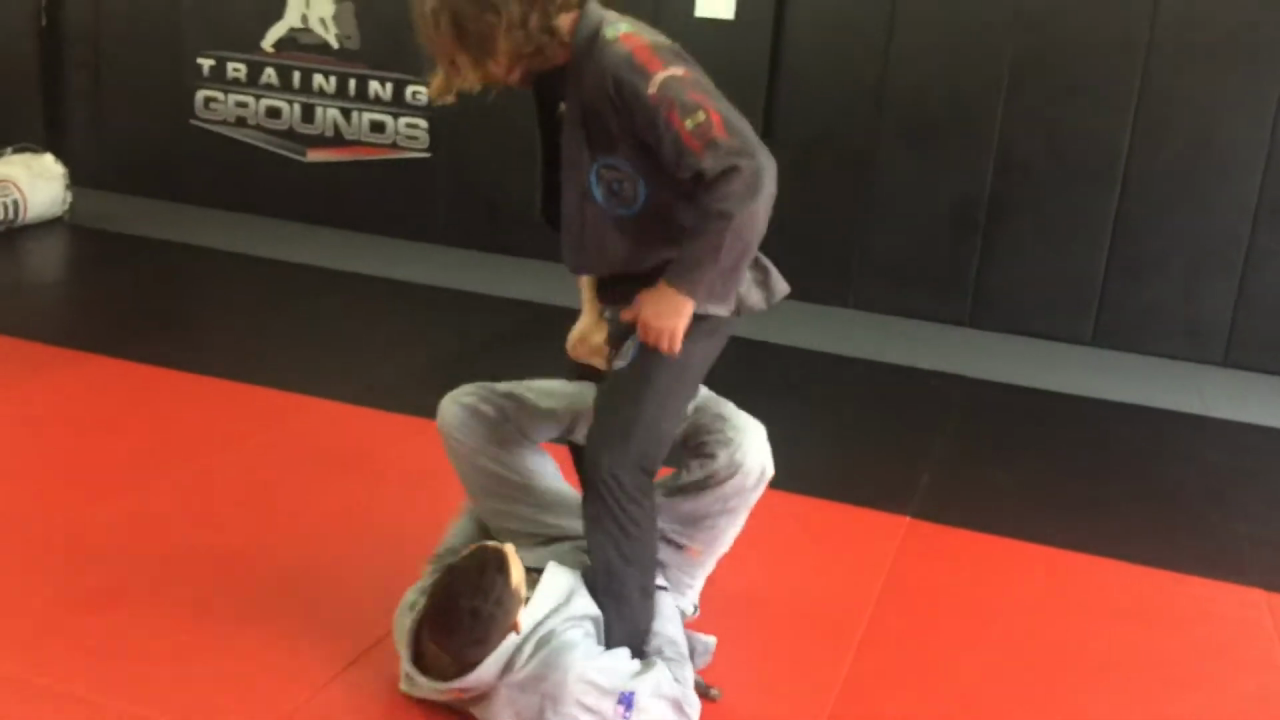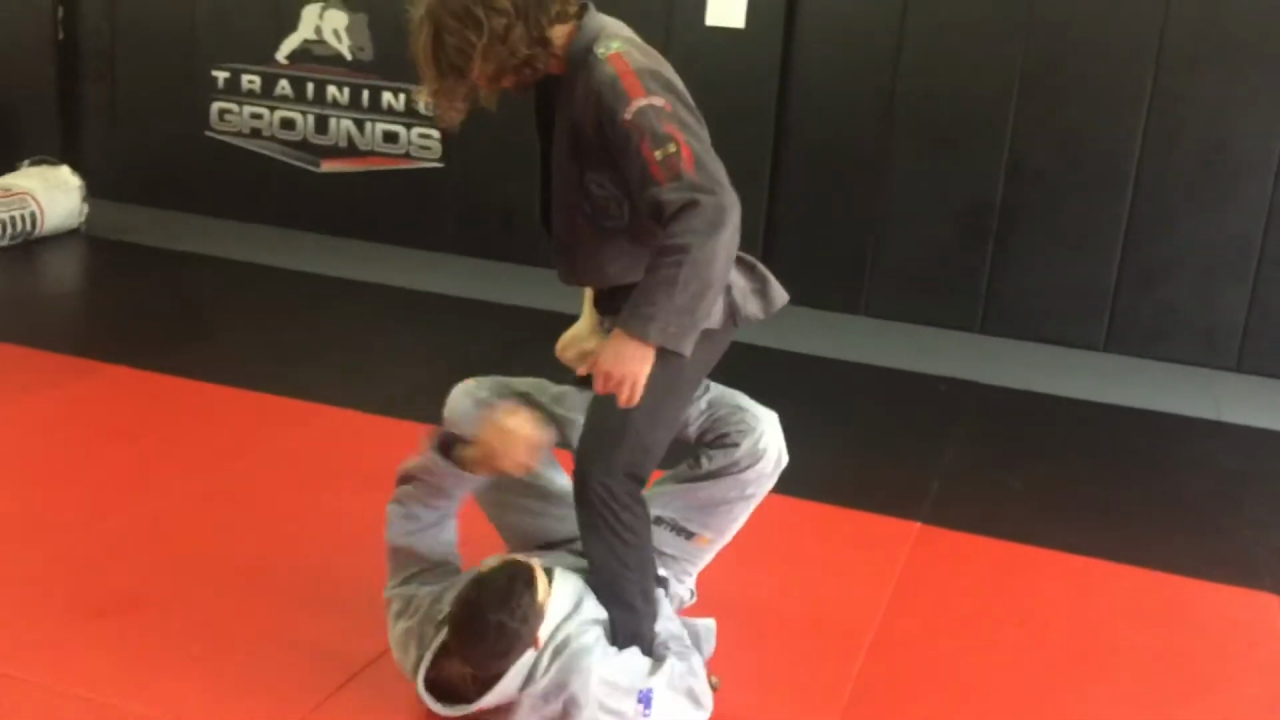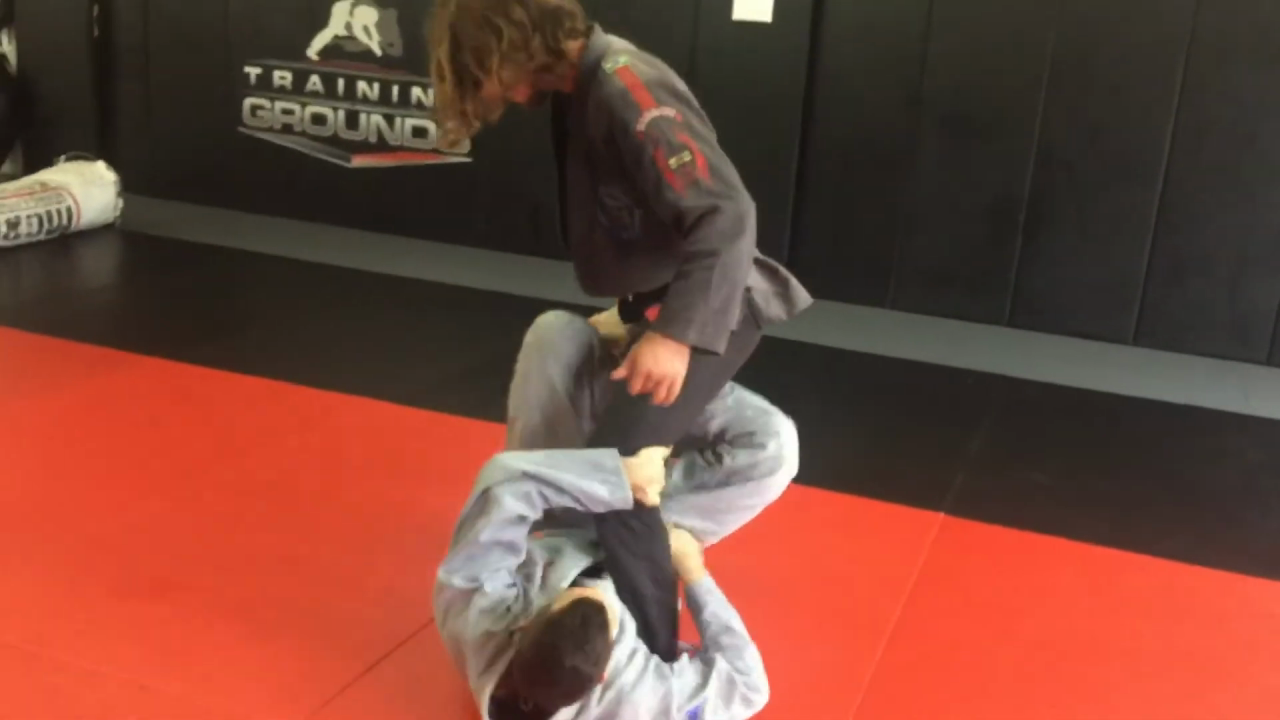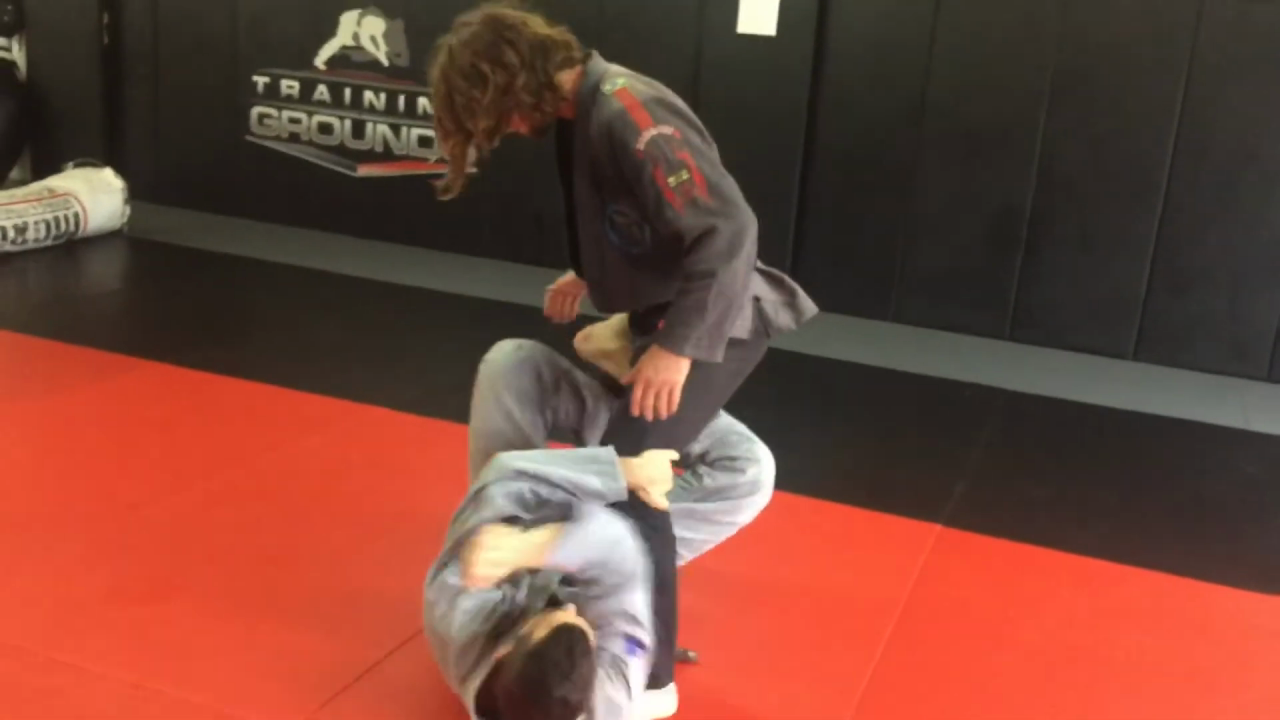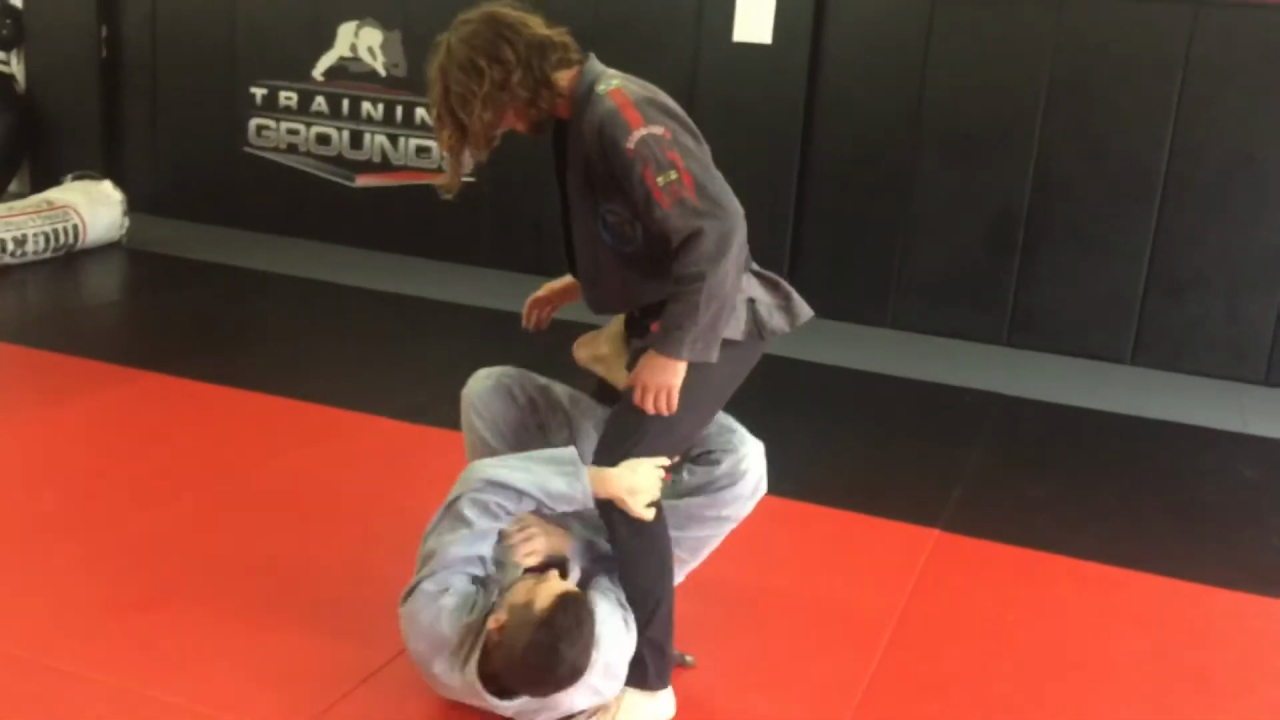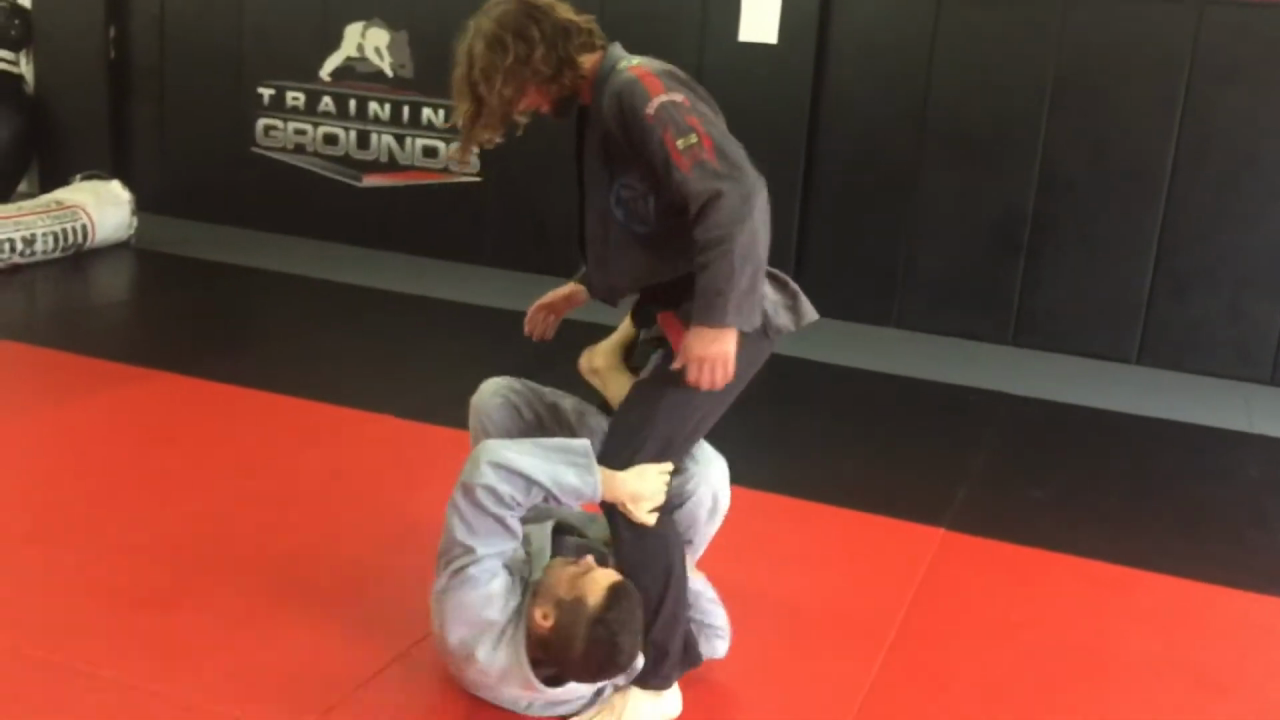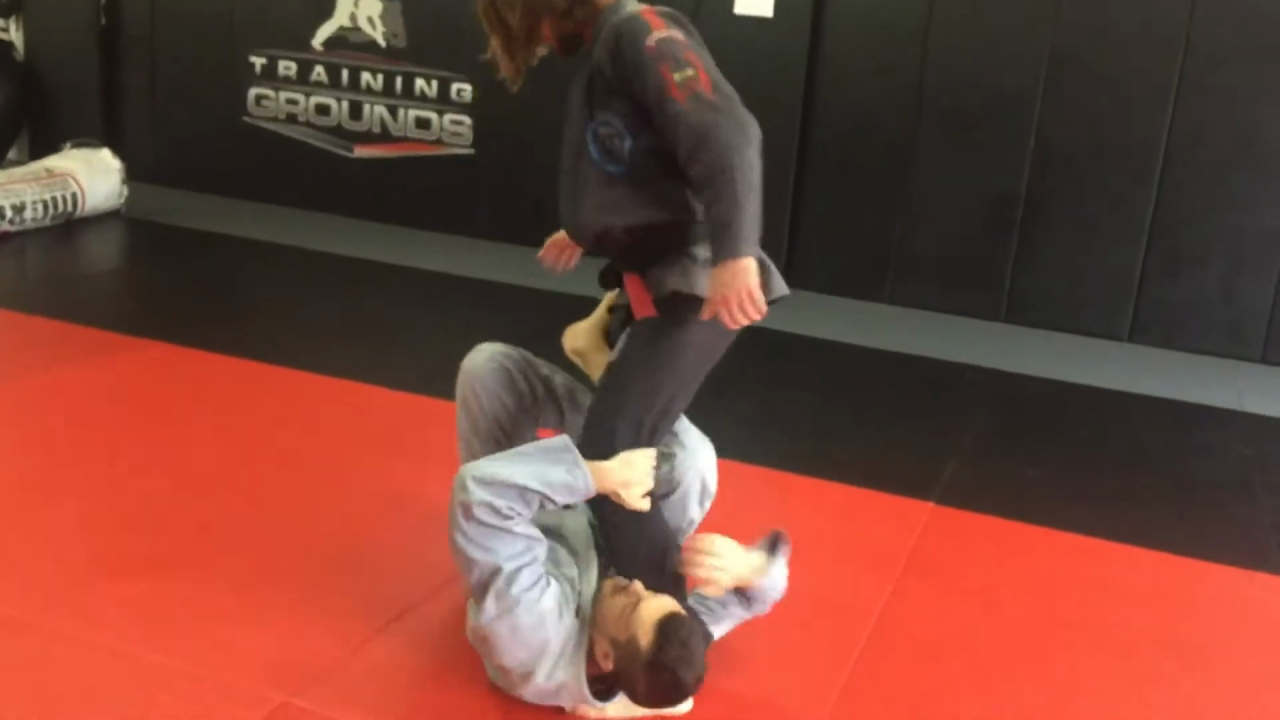
dt=0.3s
person 1, frame 1
left shoulder: (629, 61)
right shoulder: (562, 62)
left elbow: (745, 172)
left wrist: (685, 288)
right wrist: (599, 293)
left hip: (684, 296)
right hip: (636, 287)
left knee: (616, 464)
right knee: (596, 444)
left ankle: (615, 653)
person 1, frame 2
left shoulder: (617, 78)
right shoulder: (573, 61)
left elbow: (707, 210)
left wrist: (643, 332)
right wrist: (610, 298)
left hip: (680, 307)
right hip: (638, 293)
left knee: (607, 473)
right knee: (604, 458)
person 1, frame 3
left shoulder: (625, 89)
right shoulder: (582, 77)
left elbow: (723, 212)
left wrist: (678, 333)
left hip: (712, 309)
right hip: (662, 295)
left knee: (617, 464)
left ankle: (650, 656)
person 1, frame 4
left shoulder: (627, 117)
right shoulder: (587, 108)
left elbow: (725, 234)
left wrist: (676, 352)
right wrist: (591, 277)
left hip: (719, 330)
right hip: (667, 323)
person 1, frame 5
left shoulder: (621, 116)
right shoulder: (581, 110)
left elbow: (715, 230)
left wrist: (673, 349)
right wrist: (581, 281)
left hip: (712, 323)
right hip: (668, 316)
left knee: (620, 475)
right knee: (621, 467)
right ankle: (633, 611)
person 1, frame 6
left shoulder: (644, 93)
right shoulder: (602, 103)
left elbow: (735, 199)
left wrist: (718, 321)
right wrist: (586, 287)
left hip: (721, 326)
right hip: (681, 314)
left knee: (626, 471)
right knee: (631, 467)
left ankle: (654, 673)
right ankle: (660, 640)
person 1, frame 7
right shoulder: (607, 49)
left elbow: (726, 135)
left wrist: (733, 253)
right wrist: (586, 234)
left hip: (691, 287)
right hip: (662, 280)
left knee: (608, 455)
right knee: (617, 445)
person 2, frame 1
left shoulder: (416, 622)
right shoulder: (565, 676)
left wrist: (481, 509)
right wrist: (652, 597)
left hip: (556, 554)
left knee: (466, 413)
right knee: (742, 449)
person 2, frame 2
left shoulder: (419, 639)
right shoulder: (581, 680)
left elbow: (416, 520)
left wrist: (474, 458)
right wrist: (648, 597)
left hip: (558, 552)
left knee: (474, 400)
right knee: (754, 437)
person 2, frame 3
left shoulder: (470, 627)
left elbow: (502, 482)
left wrist: (620, 473)
right wrist: (694, 576)
left hip: (542, 539)
right knee: (772, 448)
person 2, frame 4
left shoulder: (453, 625)
left elbow: (504, 482)
right elbow: (623, 557)
left wrist: (624, 470)
right wrist: (527, 550)
left knee: (513, 361)
right knee: (748, 473)
person 2, frame 5
left shoulder: (429, 623)
right shoulder: (605, 643)
left elbow: (479, 487)
left wrist: (601, 481)
right wrist: (566, 545)
right hip: (599, 565)
left knee: (490, 391)
right knee: (738, 465)
person 2, frame 6
left shoulder: (473, 610)
right shoulder: (622, 657)
left elbow: (489, 466)
right elbow: (712, 640)
left wrist: (612, 484)
left hip: (522, 560)
left knee: (497, 397)
right knee: (703, 478)
right ankle: (626, 389)
person 2, frame 7
left shoulder: (526, 628)
right shoulder: (671, 648)
left elbow: (480, 489)
right elbow: (753, 596)
left wrist: (599, 475)
right wrist: (747, 569)
left hip: (513, 533)
right hip: (587, 534)
left knee: (489, 365)
right knee: (687, 463)
right ankle: (597, 361)
